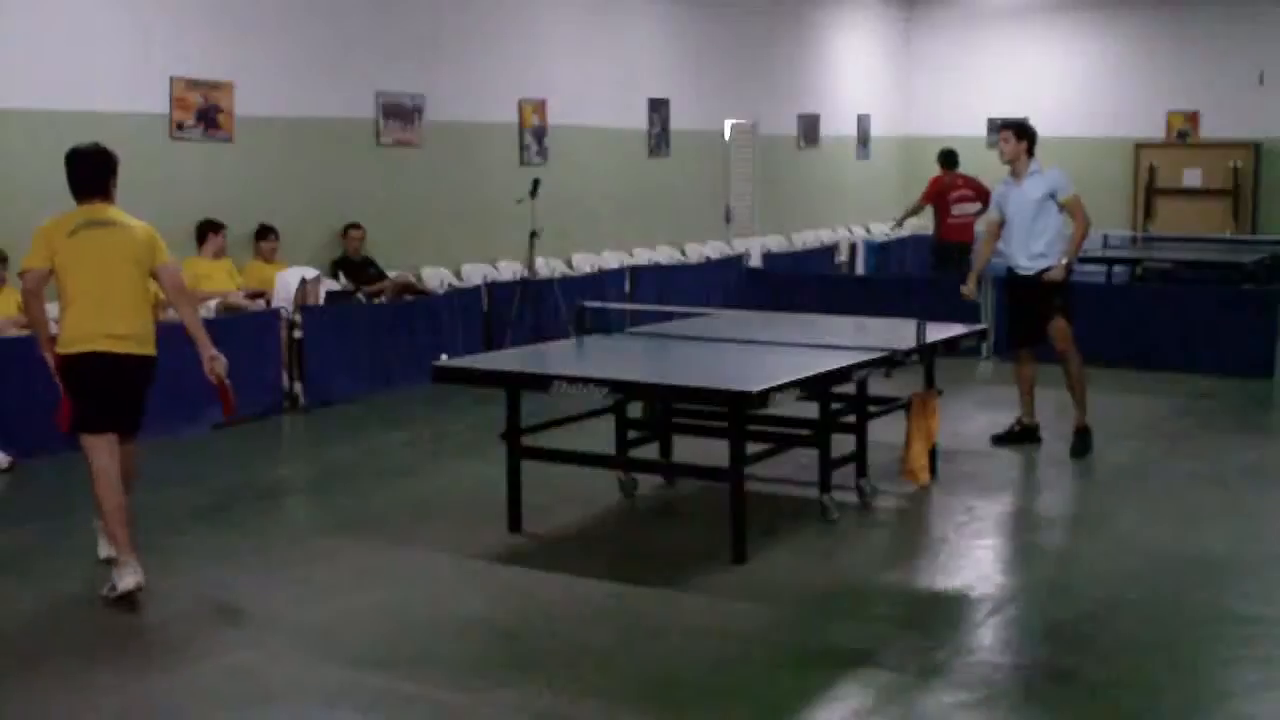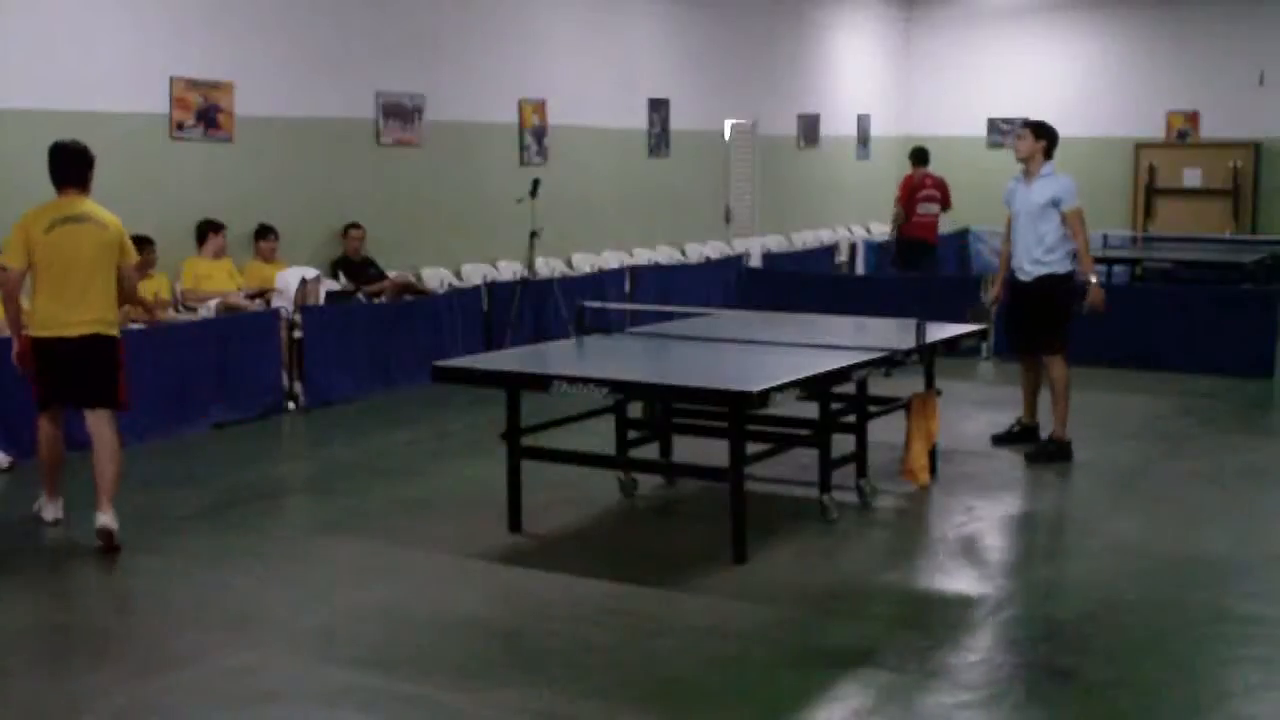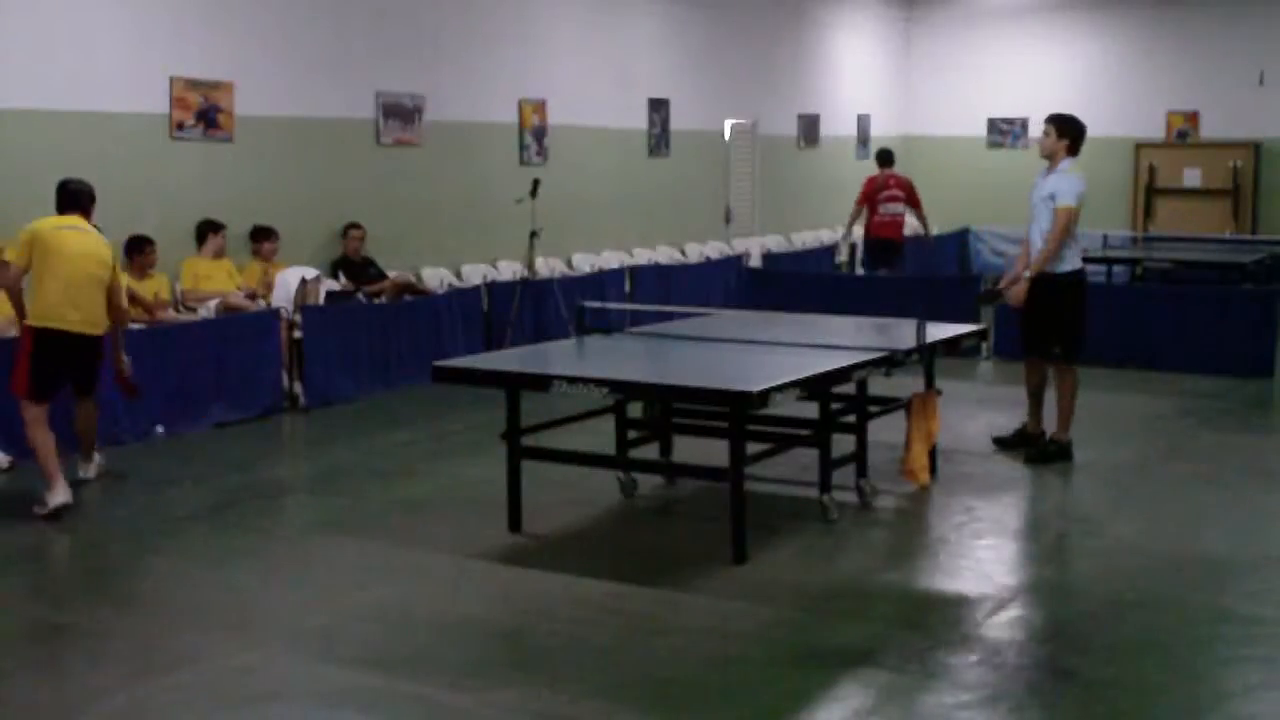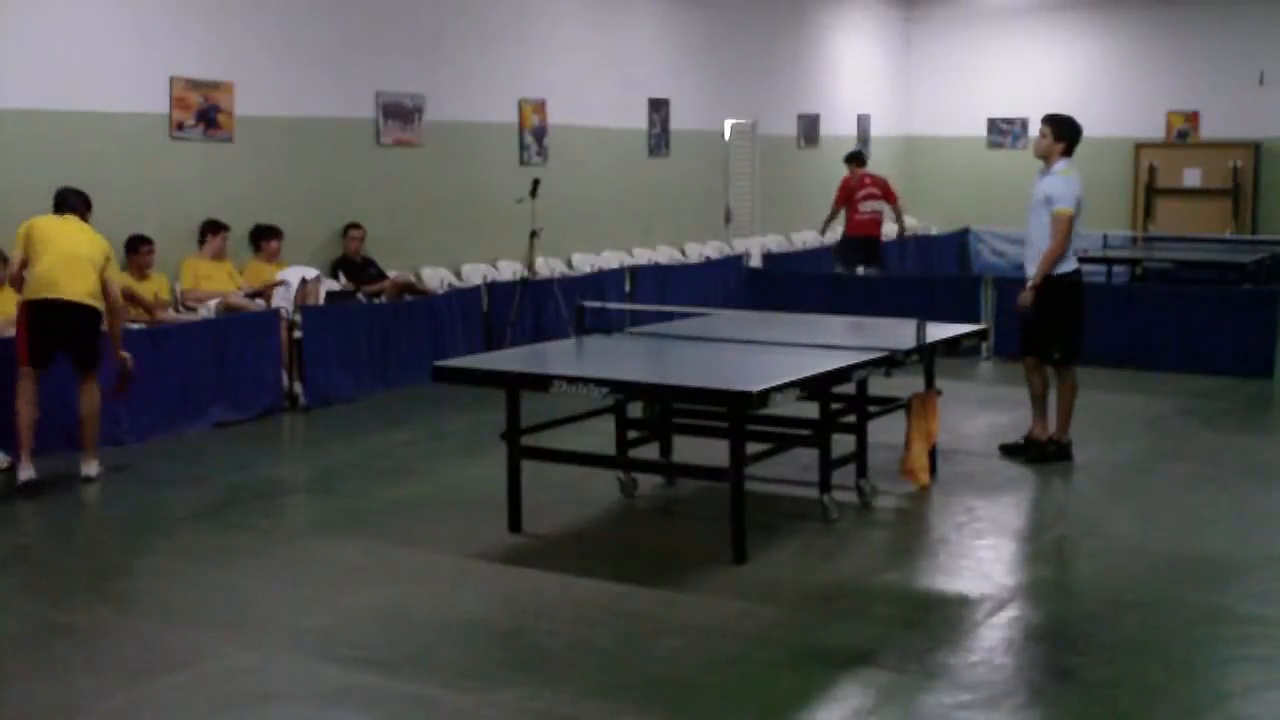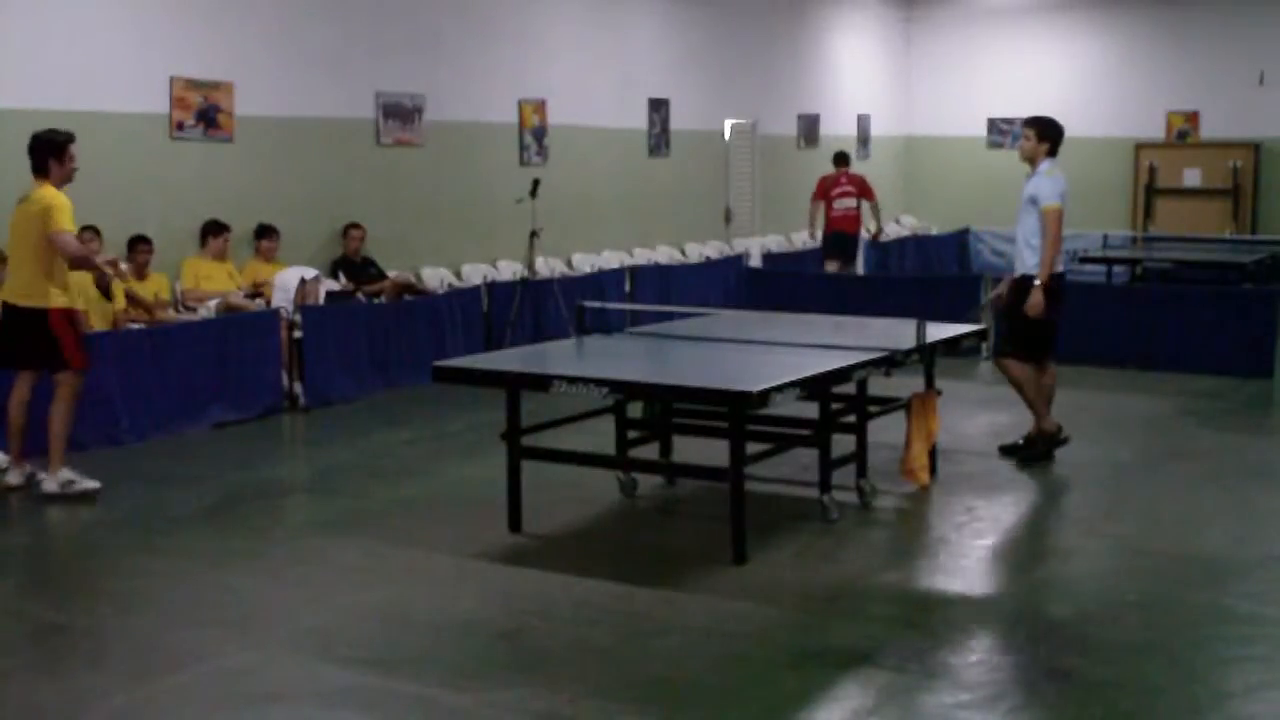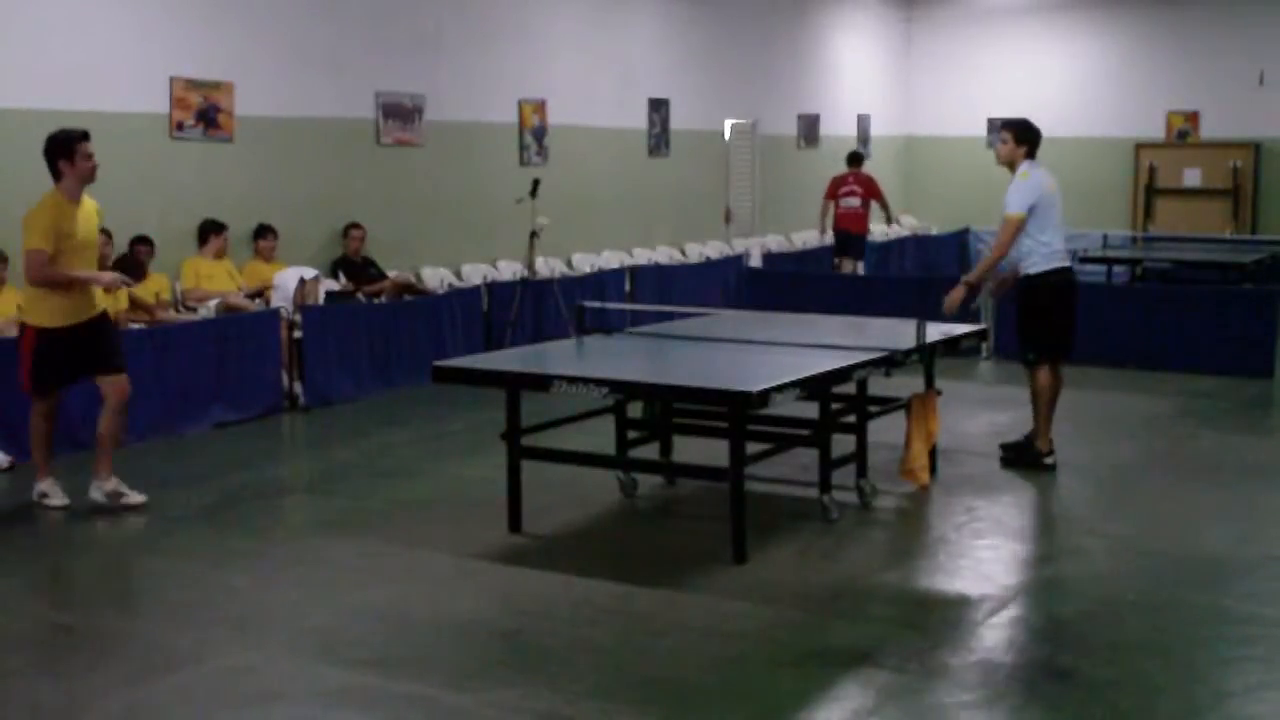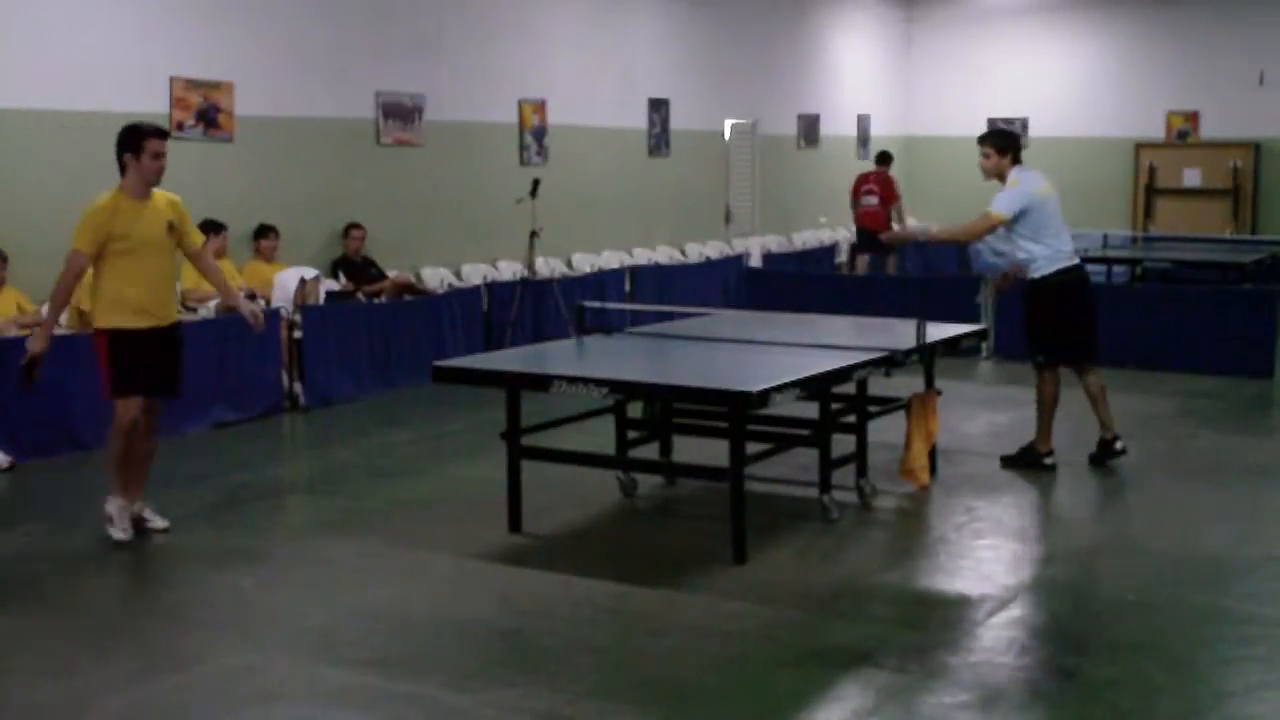
dt=0.5s
person 1, frame 1
left shoulder: (52, 232)
right shoulder: (142, 231)
left elbow: (31, 291)
right elbow: (178, 293)
left wrist: (47, 348)
right wrist: (207, 350)
left hip: (82, 353)
right hip: (136, 352)
left knee: (104, 457)
right knee: (124, 443)
left ankle: (128, 566)
right ankle: (113, 539)
person 1, frame 2
right shoulder: (111, 224)
right elbow: (129, 290)
left hip: (48, 335)
right hip: (99, 336)
left knee: (49, 419)
right knee: (102, 426)
left ankle: (52, 502)
right ankle: (105, 511)
person 1, frame 3
left shoulder: (37, 230)
right shoulder: (102, 243)
right elbow: (118, 308)
right wrist: (119, 352)
left hip: (45, 326)
right hip: (90, 330)
left knee: (35, 413)
right knee: (85, 395)
left ankle: (58, 488)
right ankle: (88, 461)
person 1, frame 4
left shoulder: (33, 225)
right shoulder: (98, 239)
left elbow: (14, 274)
right elbow: (114, 300)
right wrist: (119, 349)
left hip: (41, 301)
right hip: (85, 306)
left knee: (27, 377)
right knee: (88, 379)
left ankle: (25, 462)
right ankle: (90, 460)
person 1, frame 5
right shoulder: (54, 201)
right elbow: (67, 251)
left wrist: (94, 264)
right wrist: (99, 265)
right hip: (44, 304)
right knee: (69, 383)
right ankle: (56, 472)
person 1, frame 6
left shoulder: (91, 207)
right shoulder: (44, 214)
right elbow: (36, 273)
right wrist: (93, 278)
left hip: (90, 317)
right hip: (47, 324)
left knee: (119, 392)
right knee: (46, 402)
left ankle: (104, 482)
right ankle: (44, 481)
person 1, frame 7
left shoulder: (172, 206)
right shoulder: (103, 212)
left elbow: (201, 257)
right elbow: (72, 273)
left wrist: (237, 299)
right wrist: (45, 330)
left hip: (165, 325)
right hip: (119, 327)
left knee: (150, 417)
right knee: (129, 414)
left ankle: (134, 501)
right ankle: (116, 499)
person 2, frame 1
left shoulder: (1052, 178)
right shoulder: (1001, 191)
left elbow: (1081, 221)
right elbow: (990, 238)
left wrist: (1064, 263)
right wrist: (973, 277)
left hip: (1049, 275)
right hip: (1018, 277)
left knee: (1062, 342)
right knee: (1022, 351)
left ankle: (1081, 424)
right ankle: (1028, 423)
person 2, frame 2
left shoulder: (1061, 185)
right shoulder: (1014, 187)
left elbow: (1079, 235)
left wrist: (1092, 280)
right wrist: (999, 282)
left hip: (1052, 280)
right hip: (1020, 281)
left knee: (1052, 355)
right knee: (1027, 355)
left ankle: (1060, 438)
right ankle: (1028, 423)
person 2, frame 3
left shoulder: (1069, 180)
right shoulder: (1044, 179)
left elbow: (1057, 237)
left wrist: (1025, 280)
right wrist: (1013, 274)
left hip: (1061, 280)
right hip: (1040, 279)
left knee: (1062, 362)
right knee: (1033, 357)
left ankle: (1061, 440)
right ankle: (1032, 429)
person 2, frame 4
left shoulder: (1064, 182)
right shoulder: (1046, 177)
left elbow: (1058, 244)
left wrist: (1032, 285)
left hip: (1057, 283)
right hip: (1040, 282)
left knee: (1062, 364)
right knee: (1031, 359)
left ankle: (1060, 440)
right ankle: (1038, 433)
person 2, frame 5
left shoulder: (1047, 180)
right shoulder: (1038, 179)
left elbow: (1052, 241)
left wrist: (1038, 288)
right wrist: (1010, 282)
left hip: (1040, 281)
right hip: (1033, 279)
left knee: (1008, 355)
right knee: (1039, 358)
left ankle: (1048, 426)
right ankle: (1039, 433)
person 2, frame 6
left shoulder: (1024, 184)
right shoulder: (1039, 177)
left elbow: (1003, 244)
left wrist: (966, 284)
right wrist: (1013, 275)
left hip: (1042, 280)
right hip: (1058, 275)
left knee: (1039, 363)
right knee: (1051, 362)
left ankle: (1042, 448)
right ankle: (1039, 436)
person 2, frame 7
left shoulder: (1016, 191)
right shoulder: (1032, 179)
left elbow: (970, 233)
left wrist: (915, 235)
right wrist: (1017, 268)
left hip: (1051, 284)
right hip: (1071, 275)
left knee: (1047, 366)
right knee: (1083, 362)
left ankle: (1042, 450)
right ankle: (1109, 437)
